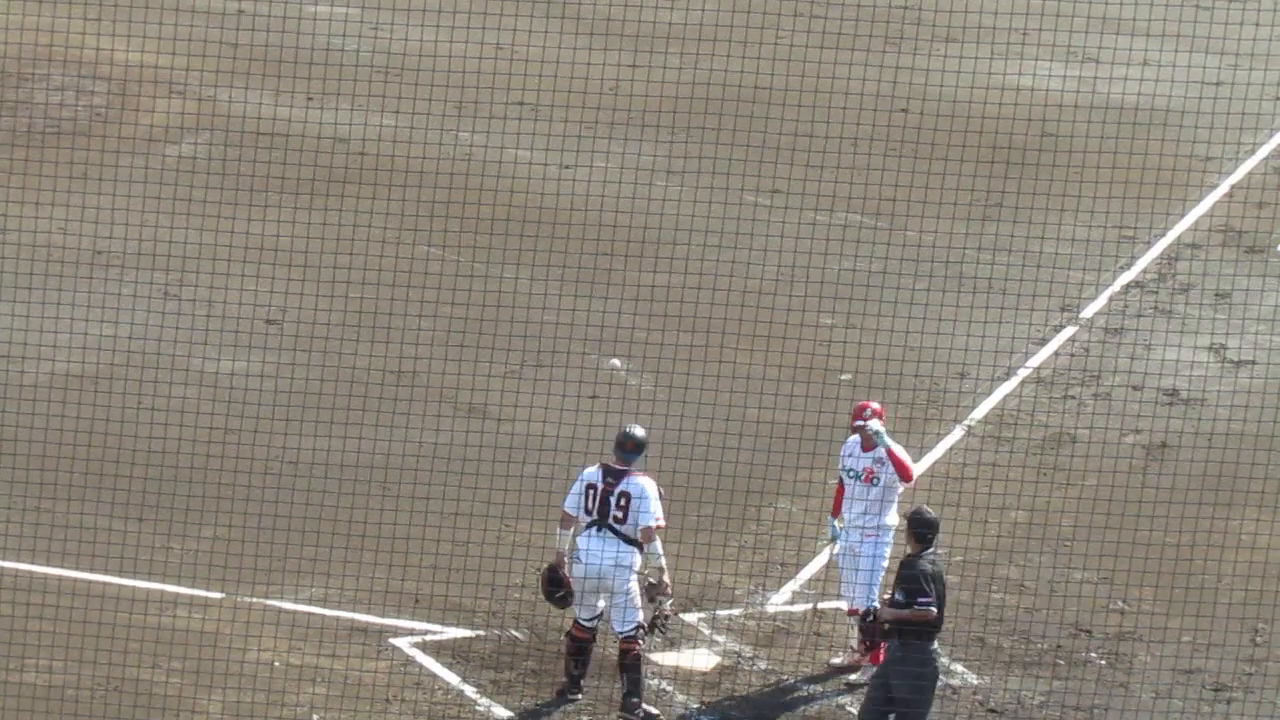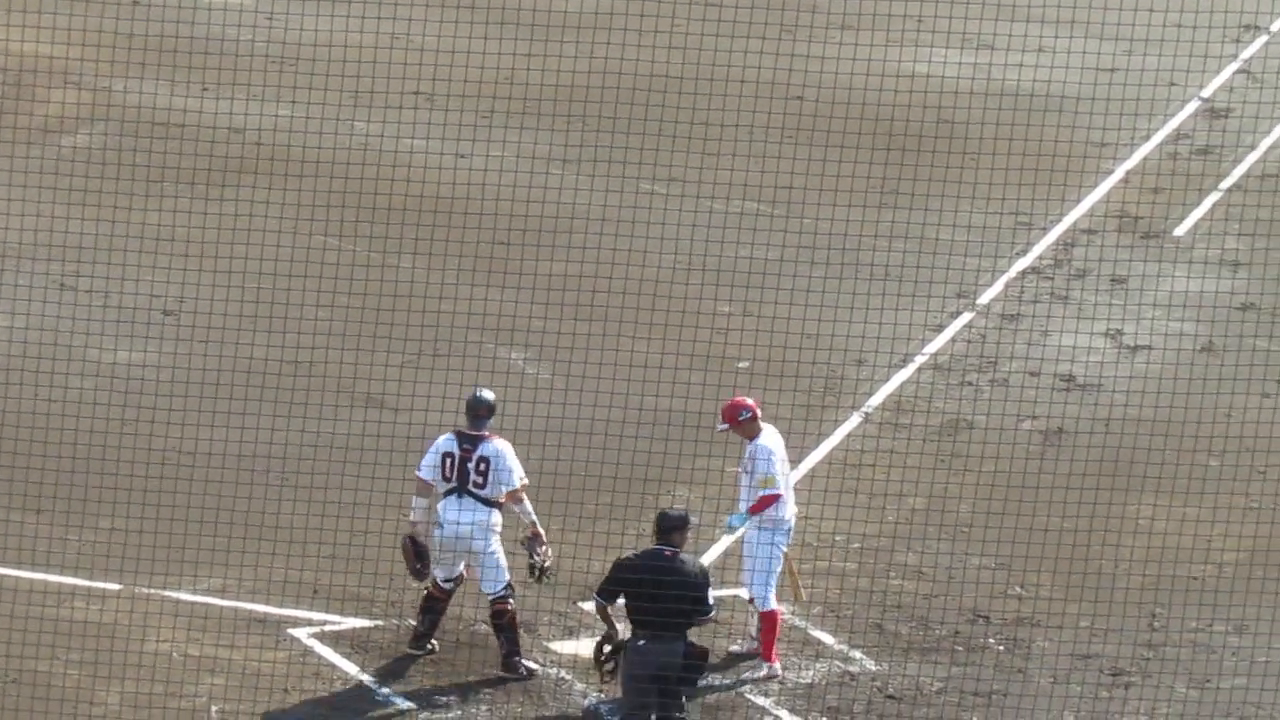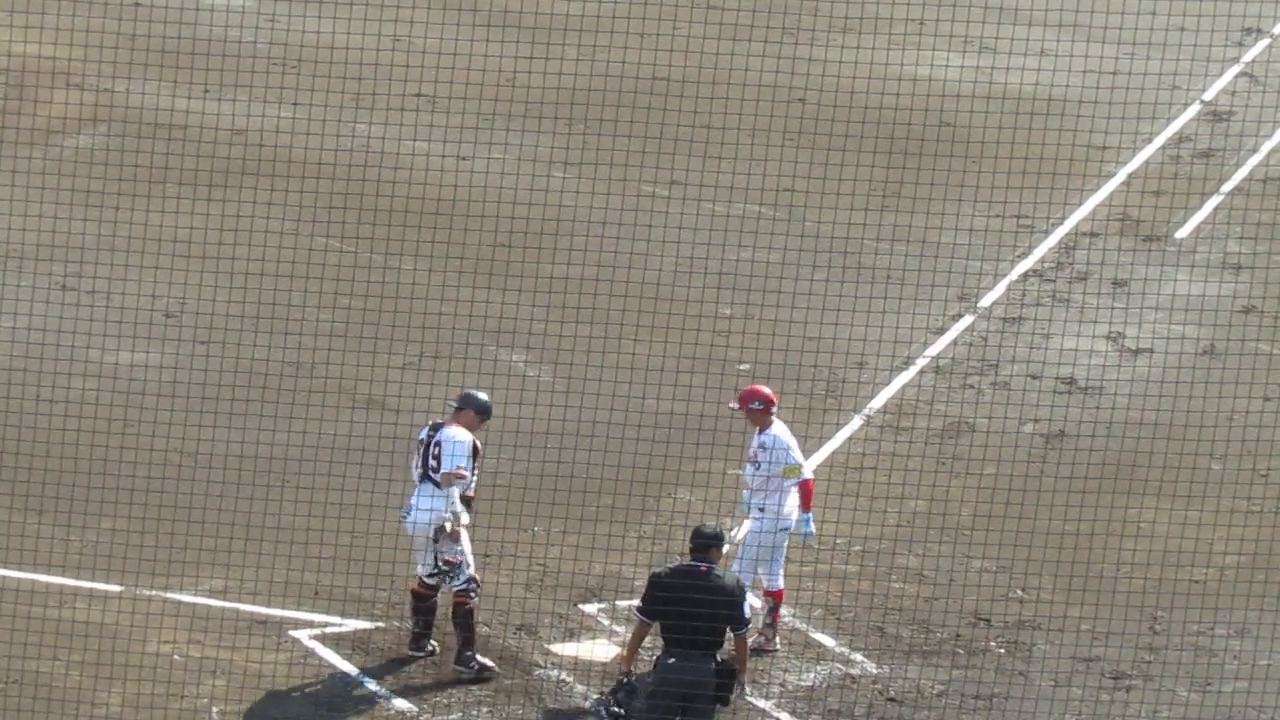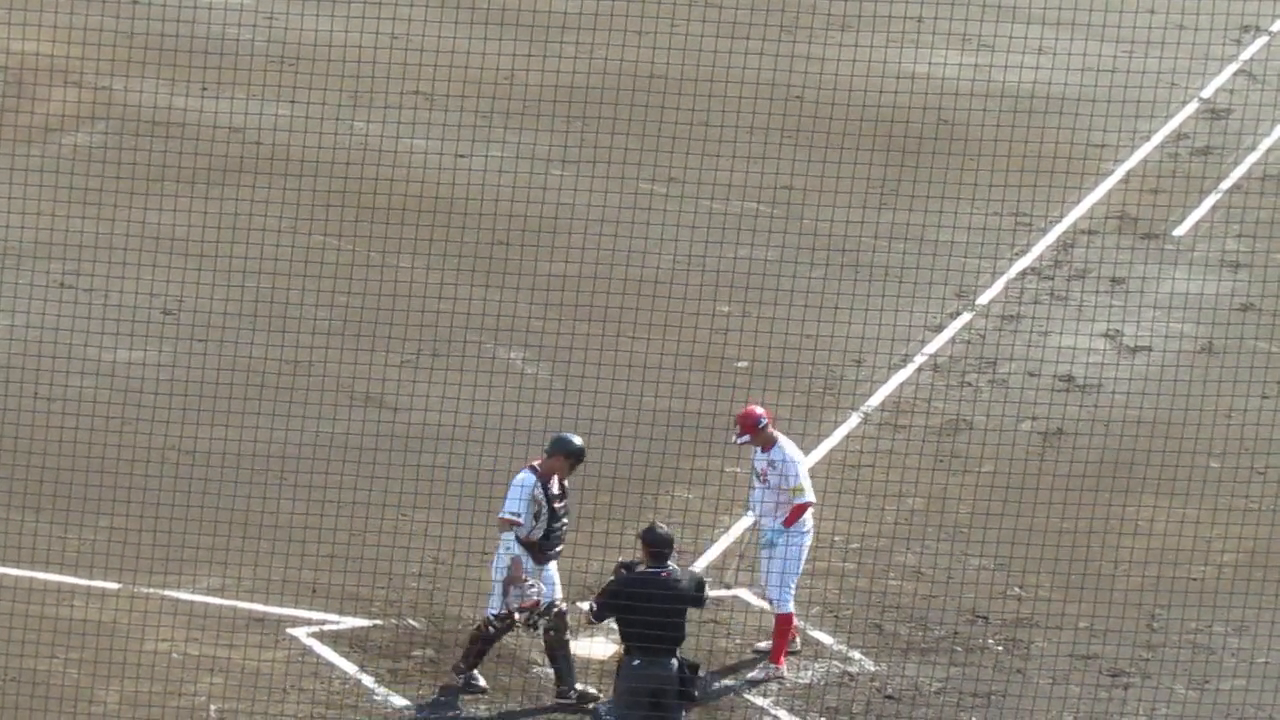
dt=1s
person 1, frame 1
left shoulder: (590, 473)
right shoulder: (644, 485)
left elbow: (567, 516)
right elbow: (649, 534)
left wrist: (560, 552)
right wrist: (662, 571)
left hip: (585, 560)
right hip: (619, 566)
left knee: (584, 622)
right knee: (631, 633)
left ankle: (573, 684)
person 1, frame 2
left shoulder: (444, 442)
right shoulder: (500, 448)
left elbow: (424, 486)
right elbow: (515, 492)
left wrist: (416, 523)
right wrist: (533, 524)
left hip: (447, 527)
right hip: (482, 529)
left knee: (442, 582)
right knee: (501, 593)
left ankle: (421, 639)
right ankle: (512, 662)
person 1, frame 3
left shoulder: (429, 432)
right shoulder: (460, 437)
right elbow: (450, 479)
right wrist: (455, 520)
left hip: (419, 514)
right hip: (445, 519)
left knee: (428, 577)
right knee: (465, 584)
left ankle: (420, 641)
right ankle: (466, 656)
person 1, frame 4
left shoulder: (559, 481)
right shoulder: (526, 481)
right elbow: (508, 524)
right wrist: (516, 564)
left hip: (545, 560)
right hip: (520, 559)
left knee: (557, 619)
right knee: (500, 619)
left ankle: (567, 687)
right ankle: (465, 669)
person 2, frame 1
left shoulder: (891, 452)
right shoulder: (850, 445)
left elbow: (908, 476)
left wrist: (884, 443)
right wrist: (833, 518)
left hip: (876, 535)
right hip: (850, 531)
left knee: (867, 599)
right knee: (851, 596)
left ankle: (876, 664)
right ankle: (858, 652)
person 2, frame 2
left shoulder: (765, 447)
right shoulder: (763, 435)
left elbow: (773, 494)
left wrist: (743, 515)
left hip: (772, 526)
right hip: (759, 524)
left knee: (764, 591)
right knee: (753, 582)
left ankle: (770, 662)
right ankle: (759, 639)
person 2, frame 3
left shoulder: (780, 439)
right shoulder: (761, 433)
left elbow: (805, 479)
left wrist: (806, 517)
right wrist: (748, 494)
left hip: (771, 516)
right hip: (765, 513)
left knee: (741, 574)
right knee: (771, 574)
right ankle: (769, 635)
person 2, frame 4
left shoulder: (788, 456)
right shoulder: (759, 447)
left elbow: (805, 500)
left wrist: (781, 529)
right wrist: (754, 496)
left hip: (792, 532)
right hip: (770, 528)
left knee: (780, 593)
right knee: (771, 587)
left ankle: (776, 663)
right ankle: (789, 637)
person 3, frame 1
left shoulder: (920, 569)
right shoulder: (919, 563)
left elbow: (928, 612)
left wrist: (893, 614)
right wrist: (893, 608)
left hip: (916, 655)
right hip: (901, 650)
person 3, frame 2
left shoulder: (628, 564)
right shoulder: (695, 570)
left elbow: (601, 603)
right elbow: (705, 617)
left wrist: (610, 627)
left hip: (640, 649)
right hip: (676, 651)
person 3, frame 3
left shoulder: (663, 579)
right shoulder: (732, 586)
left elbow: (643, 624)
right elbow: (740, 635)
left wrist: (628, 659)
right wrist: (741, 671)
left hip: (671, 665)
right hip: (707, 669)
person 3, frame 4
left shoulder: (624, 584)
right shoulder: (686, 581)
left elbow: (592, 617)
right elbow: (701, 599)
right wrist: (672, 566)
left hip: (635, 667)
right hip: (670, 667)
